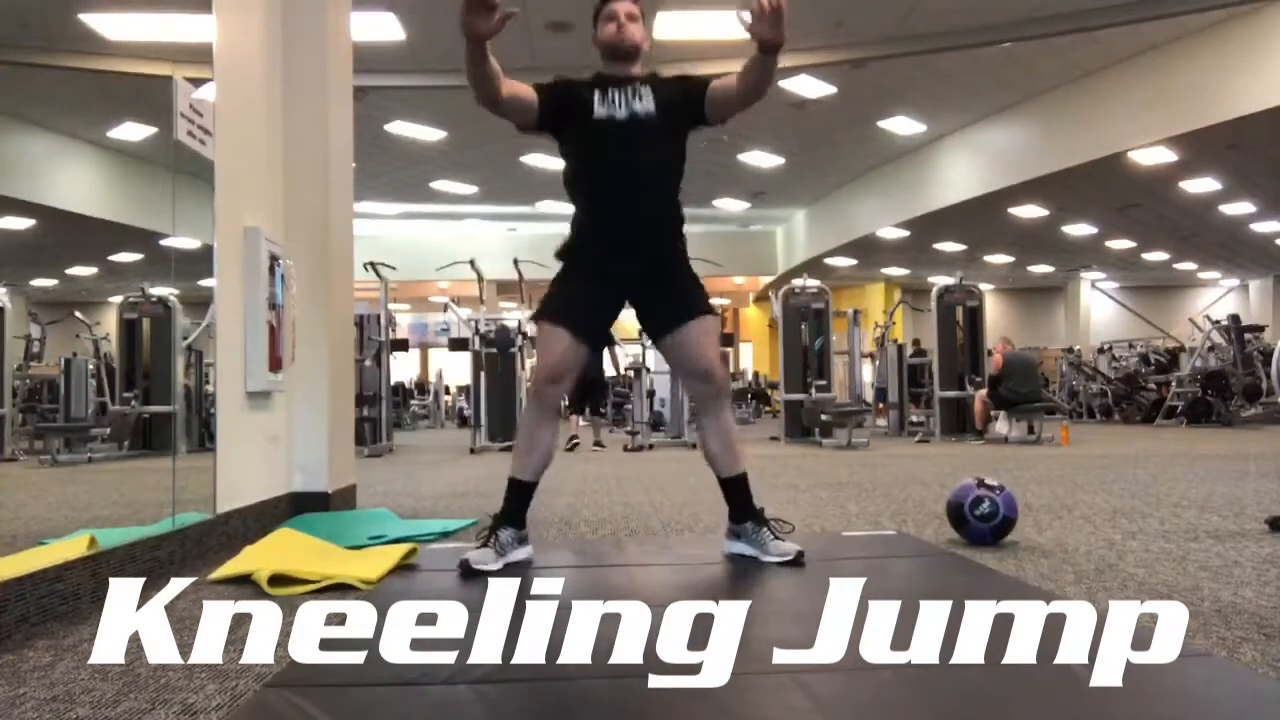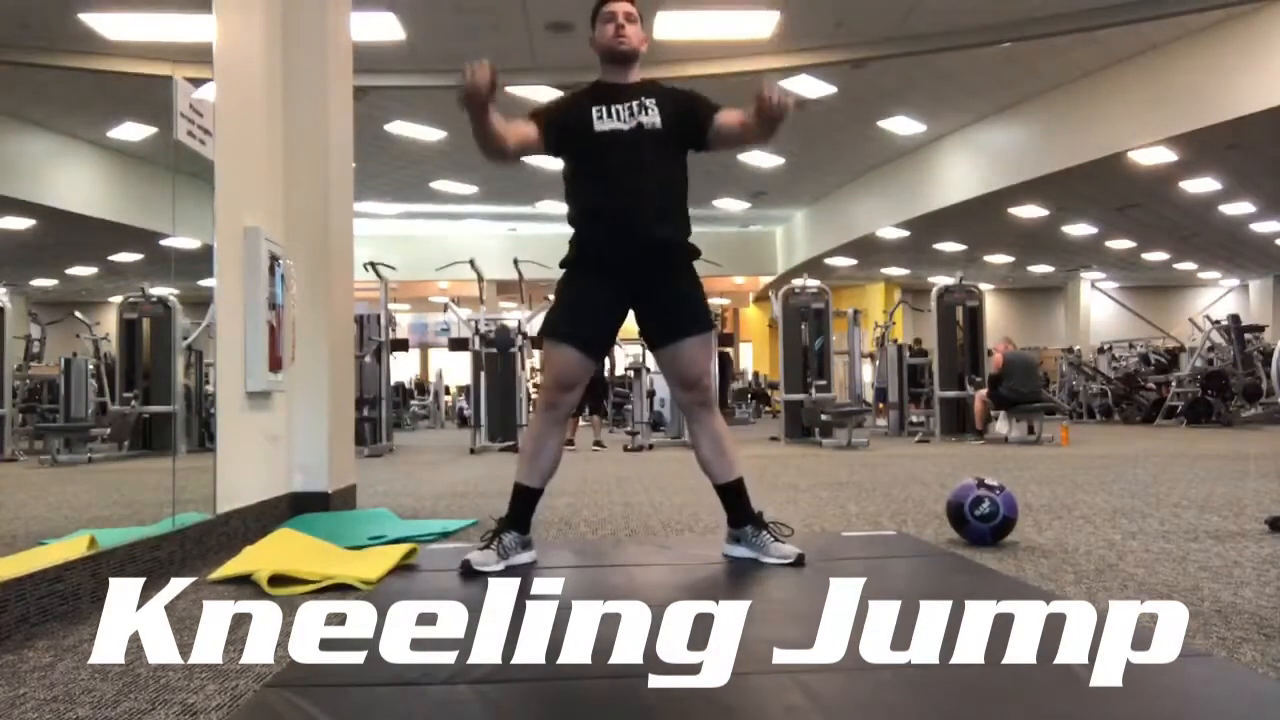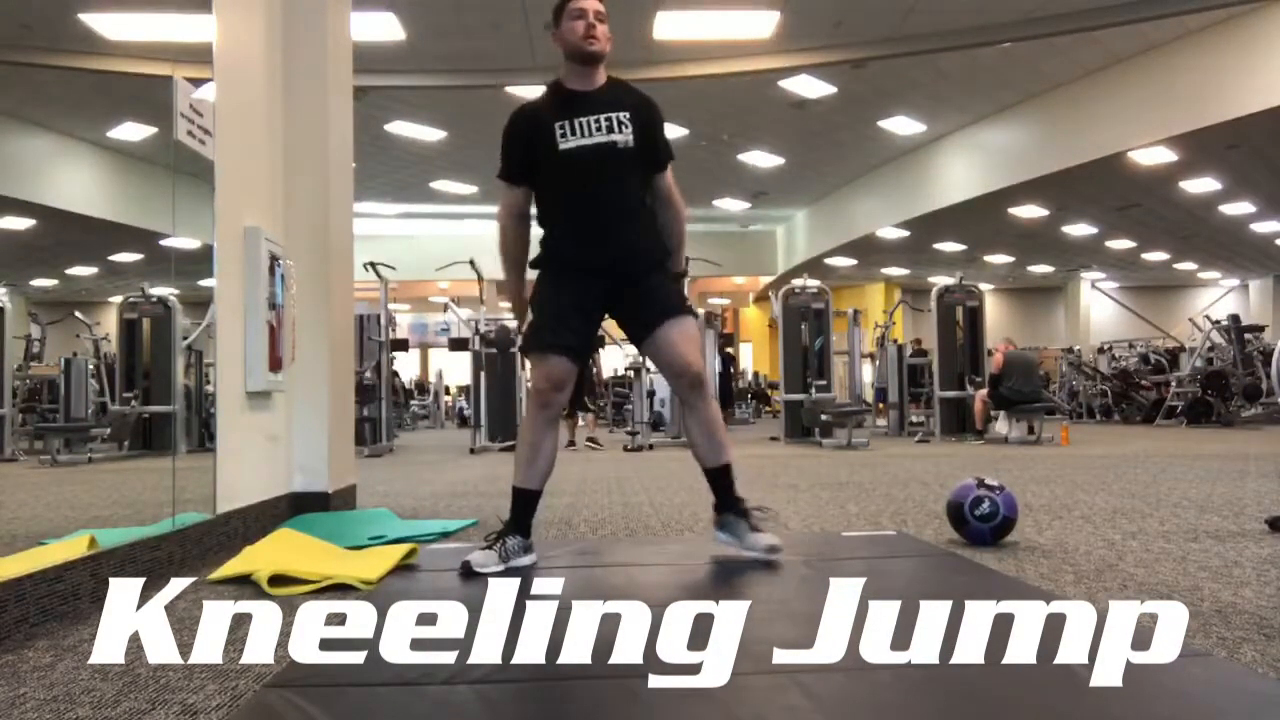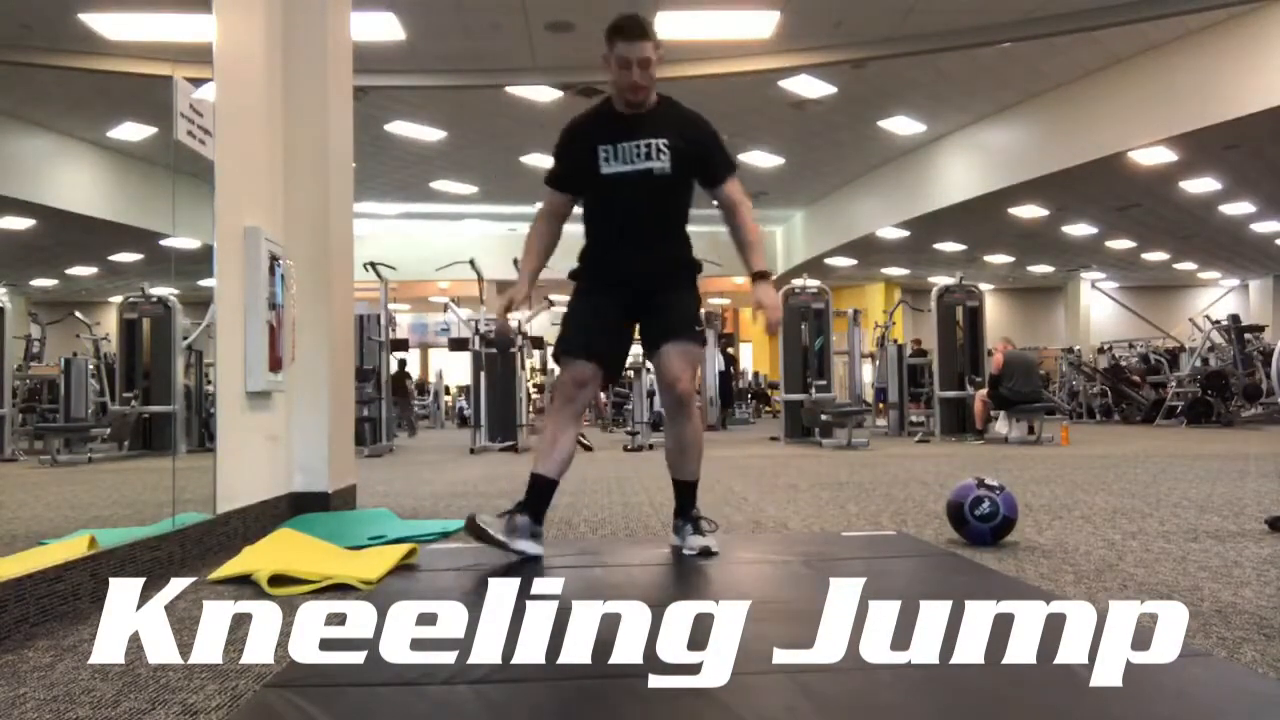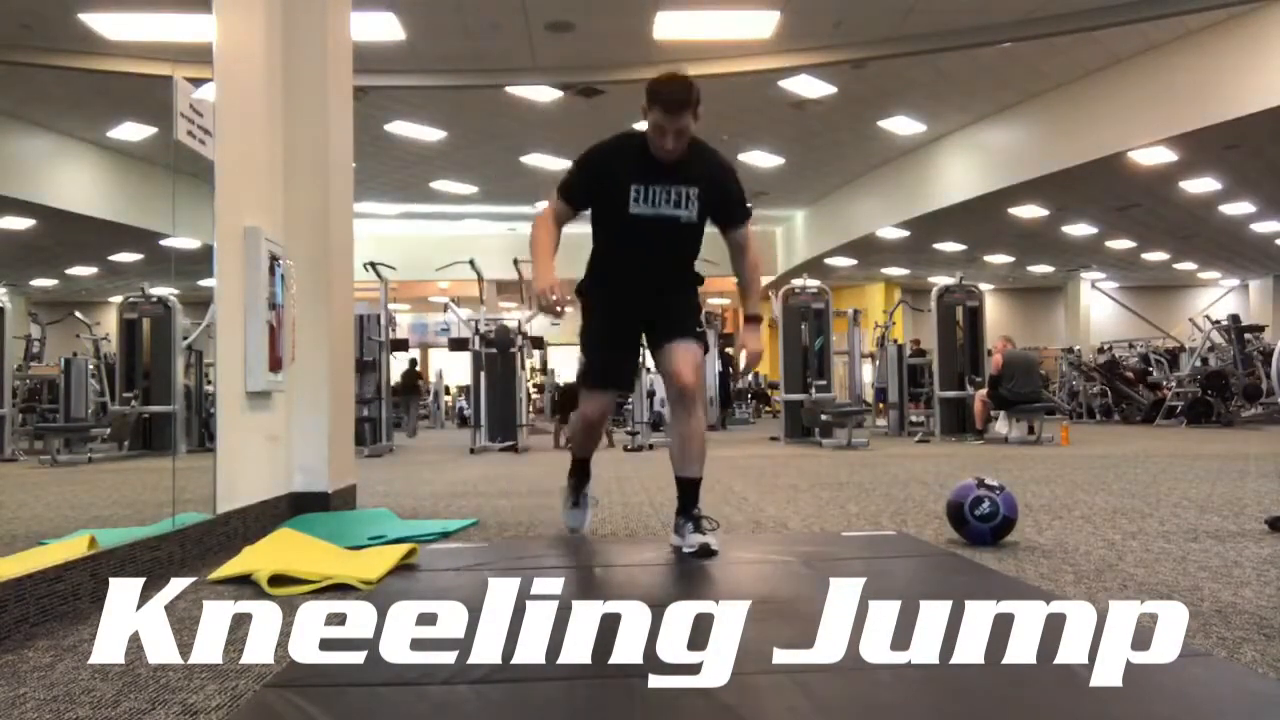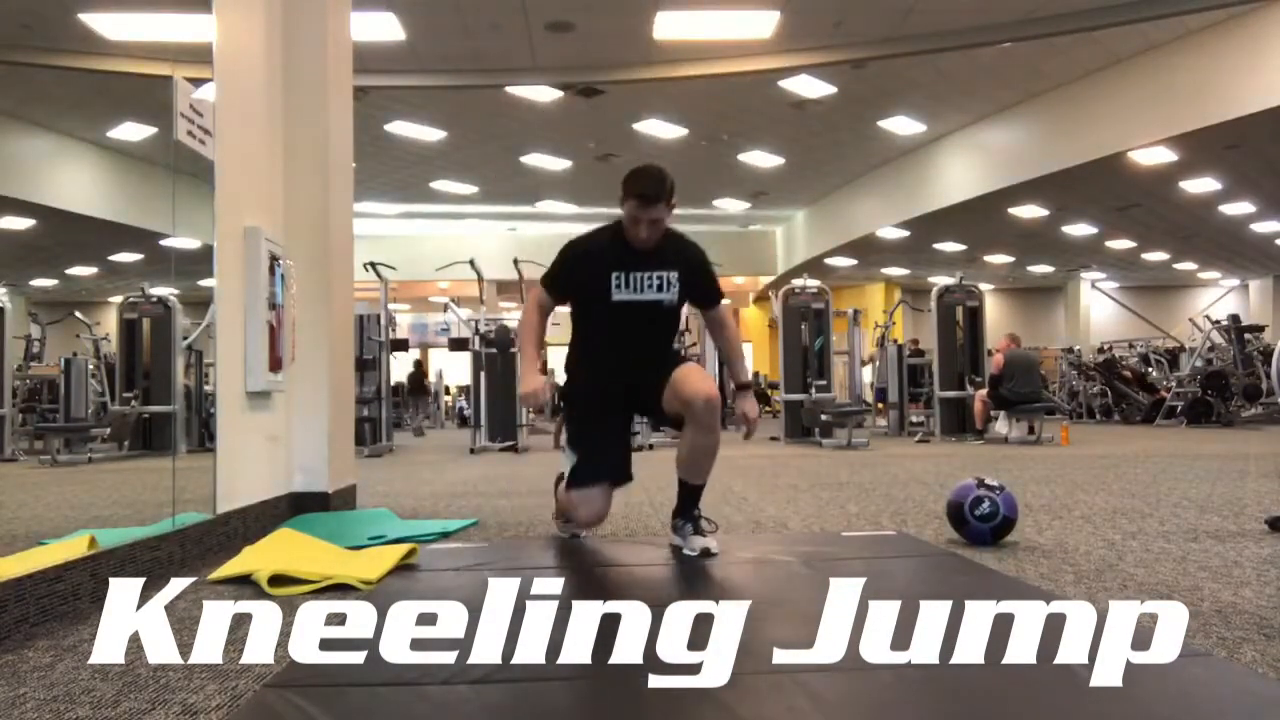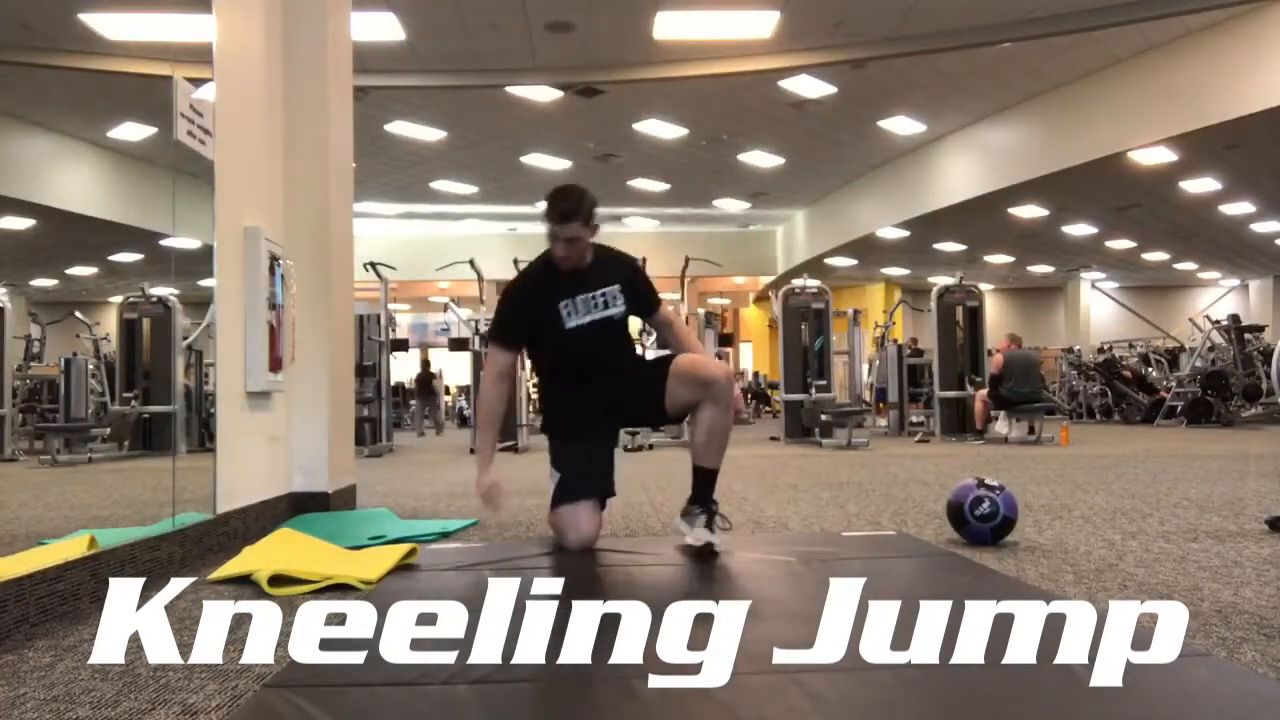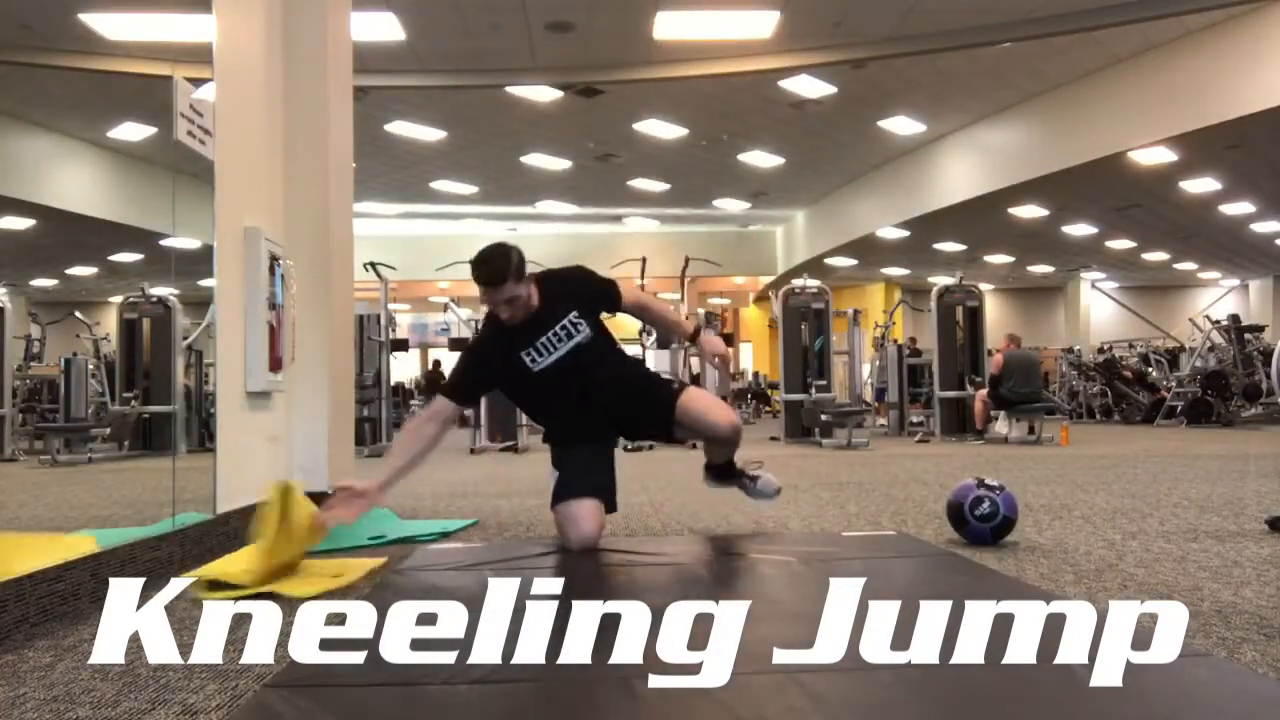
dt=0.4s
person 1, frame 1
left shoulder: (674, 93)
right shoulder: (571, 97)
left elbow: (744, 91)
right elbow: (496, 97)
left wrist: (767, 49)
left hip: (663, 260)
right hip: (590, 262)
left knee: (710, 386)
right knee: (548, 387)
left ankle: (746, 523)
right ankle: (510, 528)
person 1, frame 2
left shoulder: (675, 102)
right shoulder: (571, 109)
left elbow: (737, 130)
right elbow: (506, 143)
left wrist: (767, 115)
right wrist: (480, 110)
left hip: (668, 266)
right hip: (593, 269)
left knee: (699, 396)
right knee: (556, 395)
left ankle: (745, 526)
right ankle: (514, 532)
person 1, frame 3
left shoulder: (638, 107)
right shoulder: (531, 120)
left elbow: (665, 195)
right elbow: (515, 210)
left wrist: (676, 272)
right wrist: (516, 293)
left hip: (643, 268)
right hip: (567, 274)
left knee: (692, 375)
right knee: (546, 394)
left ankle: (730, 510)
right ankle: (516, 534)
person 1, frame 4
left shoulder: (689, 128)
right shoulder: (582, 134)
left elbow: (735, 203)
right elbow: (552, 213)
left wrist: (760, 276)
right wrist: (523, 282)
left hip: (670, 280)
right hip: (602, 281)
left knee: (682, 390)
right knee: (573, 394)
left ankle: (687, 518)
right ankle: (527, 519)
person 1, frame 5
left shoulder: (714, 171)
right shoulder: (606, 159)
left elbow: (741, 246)
right elbow: (551, 217)
left wrist: (753, 320)
right wrist: (543, 270)
left hip: (674, 294)
right hip: (611, 292)
left knee: (686, 384)
right knee: (595, 409)
left ankle: (687, 515)
right ankle: (579, 479)
person 1, frame 6
left shoulder: (686, 256)
right shoulder: (585, 253)
left elbow: (720, 320)
right elbow: (536, 308)
left wrist: (744, 389)
right wrist: (530, 372)
left hip: (656, 368)
right hip: (596, 381)
left knee: (704, 397)
right knee: (584, 514)
left ankle: (686, 517)
right ankle: (567, 489)
person 1, frame 7
left shoulder: (621, 267)
right shoulder: (525, 292)
left elbow: (664, 323)
right elbow: (497, 374)
left wrist: (713, 381)
right wrist: (484, 466)
left hip: (629, 382)
right hip: (575, 410)
left knee: (716, 378)
right knee: (579, 536)
left ankle: (699, 509)
right ankle: (567, 491)
person 1, frame 8
left shoulder: (573, 285)
right shoulder: (490, 349)
left elbow: (637, 302)
right elbow: (434, 417)
left wrist: (696, 336)
right wrist: (377, 484)
left hip: (627, 388)
right hip: (577, 427)
left knee: (724, 426)
right knee: (581, 536)
left ankle: (722, 470)
right ankle: (575, 495)
